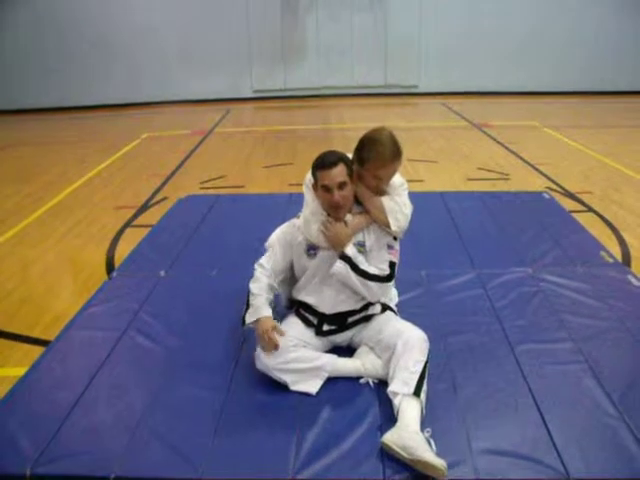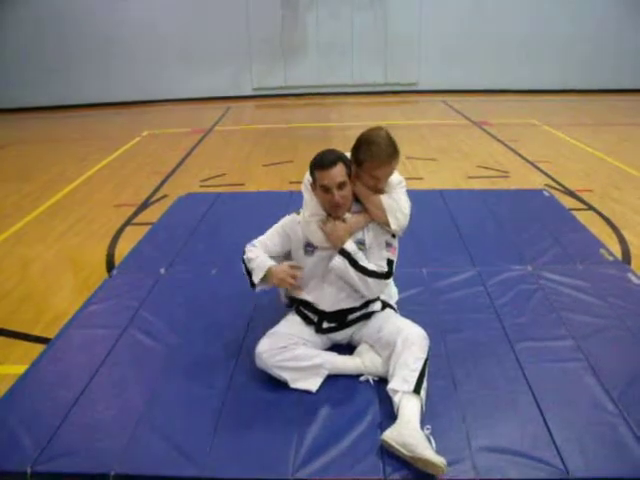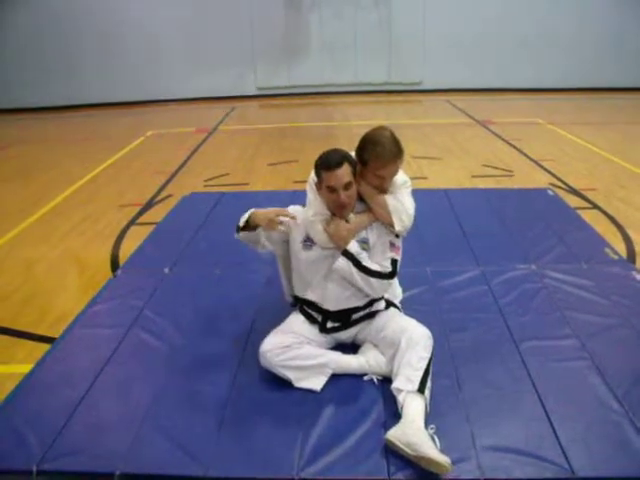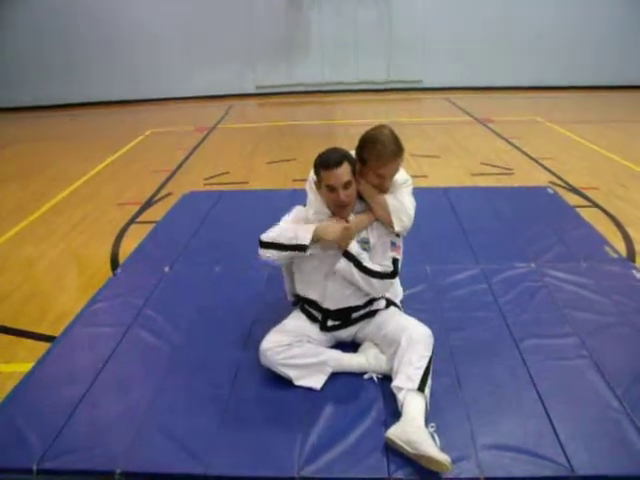
dt=0.5s
person 1, frame 1
left shoulder: (377, 227)
right shoulder: (297, 229)
left elbow: (378, 288)
right elbow: (265, 271)
left wrist: (345, 249)
right wrist: (262, 315)
left hip: (365, 317)
right hip: (312, 319)
left knee: (414, 340)
right knee: (268, 357)
left ankle: (408, 430)
right ankle: (366, 365)
person 1, frame 2
left shoulder: (375, 223)
right shoulder: (297, 224)
left elbow: (376, 284)
right elbow: (254, 250)
left wrist: (344, 246)
right wrist: (269, 271)
left hip: (365, 315)
right hip: (312, 317)
left knee: (414, 337)
right knee: (267, 354)
left ankle: (407, 427)
right ankle: (365, 363)
person 1, frame 3
left shoulder: (378, 223)
right shoulder: (300, 218)
left elbow: (380, 285)
right elbow: (255, 238)
left wrist: (347, 246)
right wrist: (254, 218)
left hip: (369, 314)
right hip: (316, 317)
left knee: (418, 337)
right knee: (271, 353)
left ankle: (412, 426)
right ankle: (370, 363)
person 1, frame 4
left shoulder: (379, 222)
right shoulder: (304, 216)
left elbow: (381, 284)
right elbow: (269, 247)
left wrist: (347, 247)
right wrist: (317, 232)
left hip: (369, 313)
right hip: (315, 316)
left knee: (419, 336)
right knee: (271, 351)
left ankle: (412, 424)
right ankle: (370, 361)
